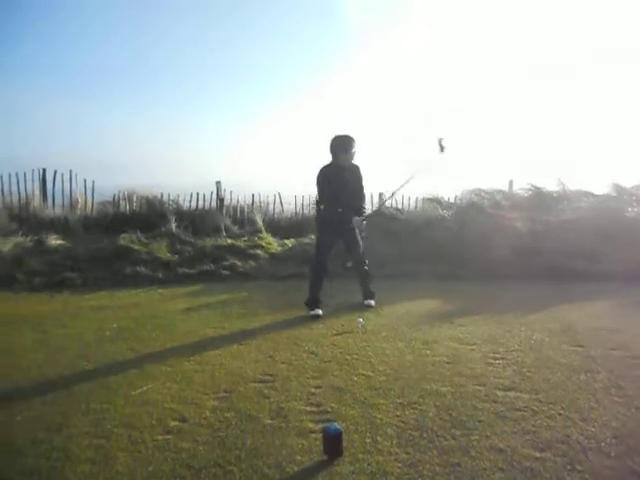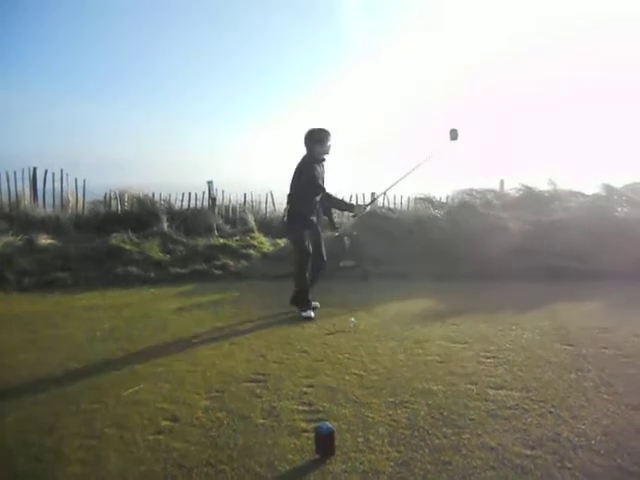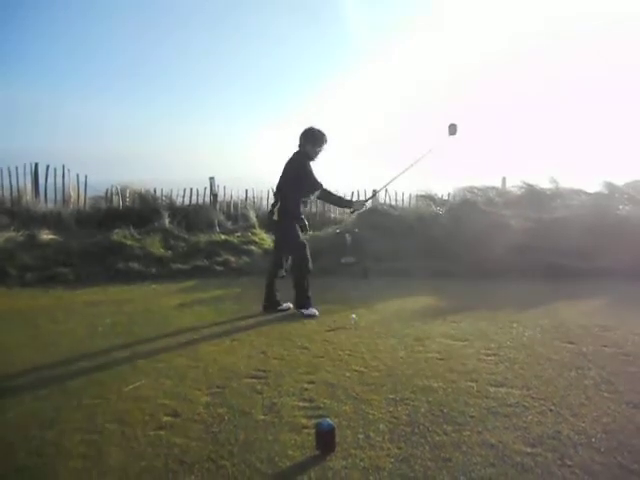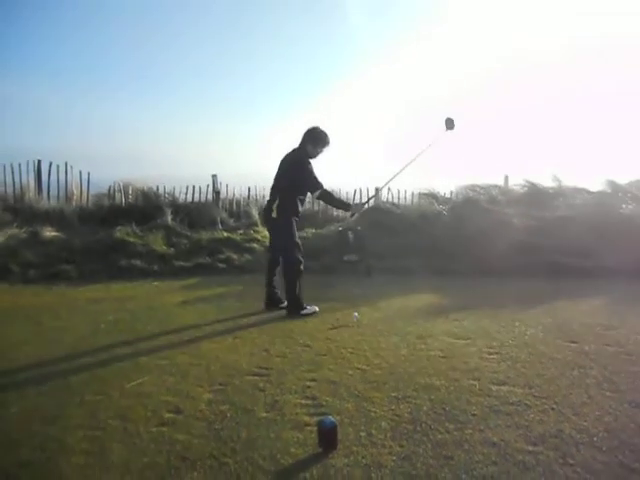
dt=0.3s
person 1, frame 1
left shoulder: (354, 170)
right shoulder: (326, 174)
left elbow: (359, 196)
right elbow: (326, 205)
left wrist: (359, 215)
right wrist: (350, 218)
left hip: (348, 221)
right hip: (328, 222)
left knee: (359, 259)
right knee: (320, 261)
left ankle: (368, 295)
right ankle: (313, 303)
person 1, frame 2
left shoulder: (318, 164)
right shoulder: (307, 167)
right elbow: (322, 196)
left wrist: (330, 217)
right wrist: (351, 208)
left hip: (311, 219)
right hip: (298, 220)
left knee: (319, 260)
right knee: (304, 260)
left ankle: (299, 296)
right ankle: (304, 304)
person 1, frame 3
left shoulder: (298, 161)
right shoulder: (300, 164)
right elbow: (320, 192)
left wrist: (301, 218)
right wrist: (350, 204)
left hip: (283, 216)
right hip: (284, 217)
left knee: (279, 259)
right knee: (302, 257)
left ankle: (271, 301)
right ankle: (303, 303)
person 1, frame 4
left shoulder: (294, 158)
right shoulder: (301, 163)
right elbow: (320, 193)
right wrist: (348, 207)
left hip: (277, 213)
right hip: (282, 215)
left knee: (276, 257)
right knee: (293, 260)
left ankle: (273, 299)
right ankle: (295, 305)
